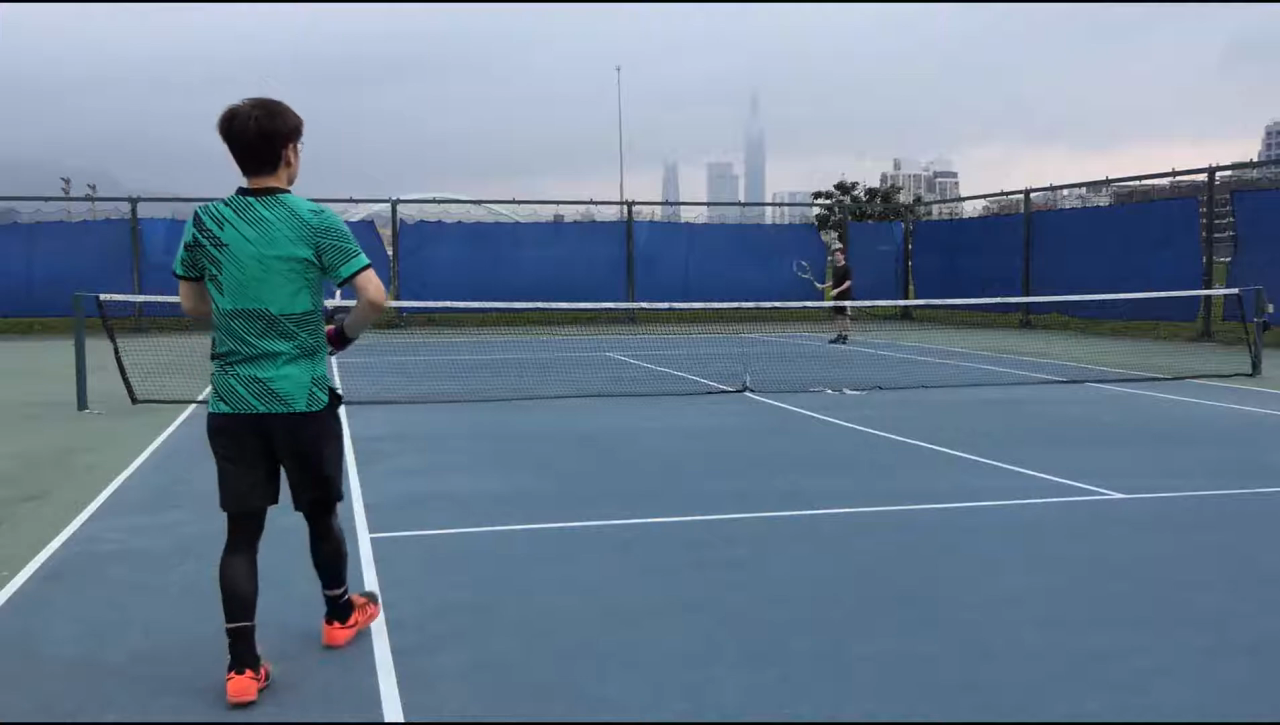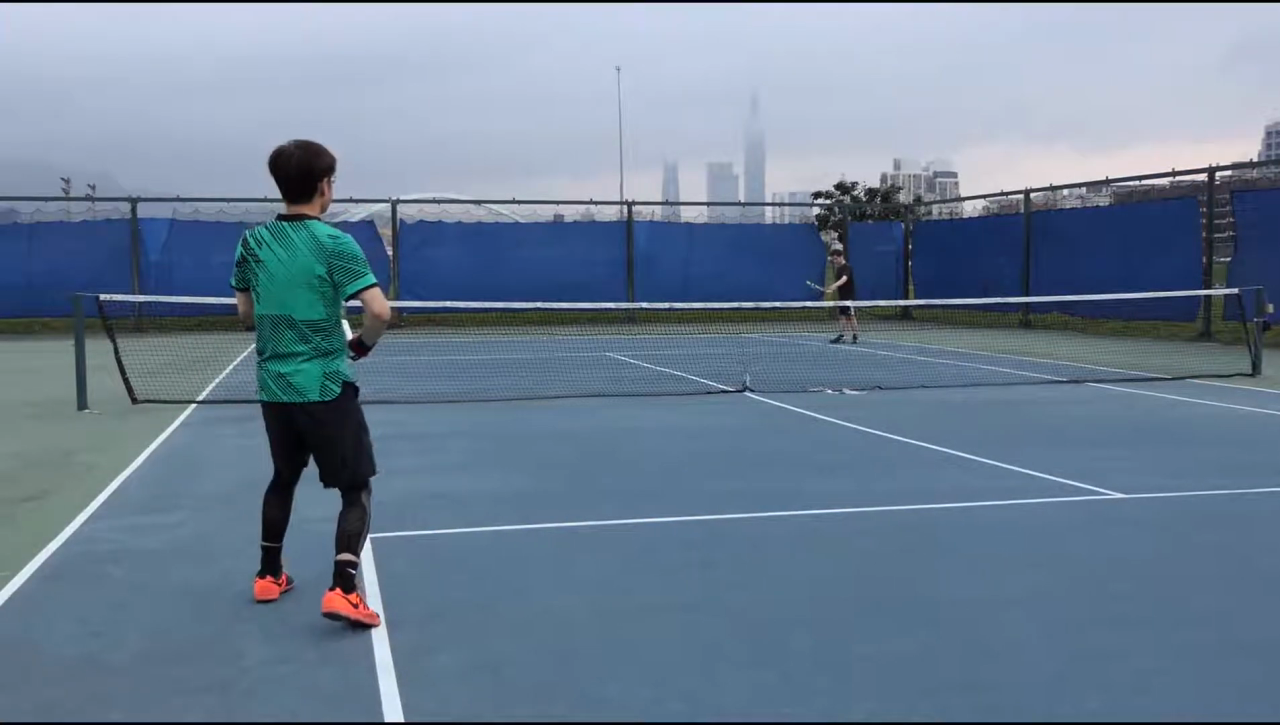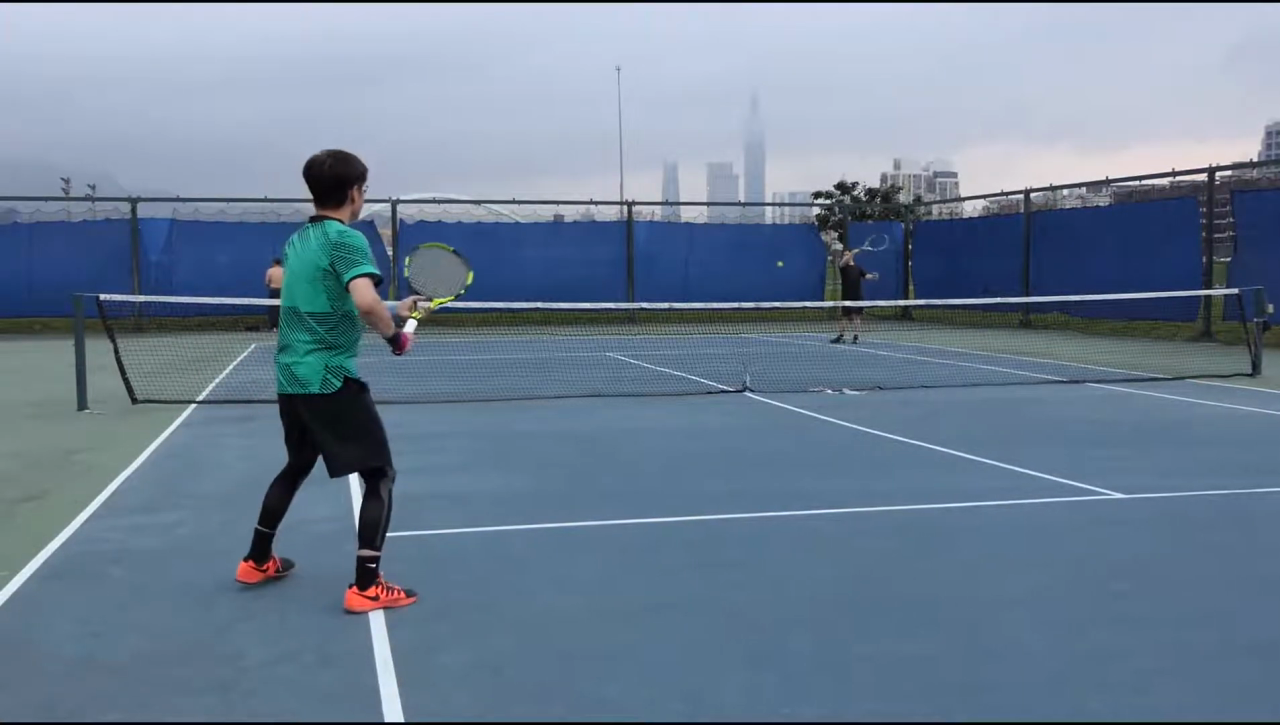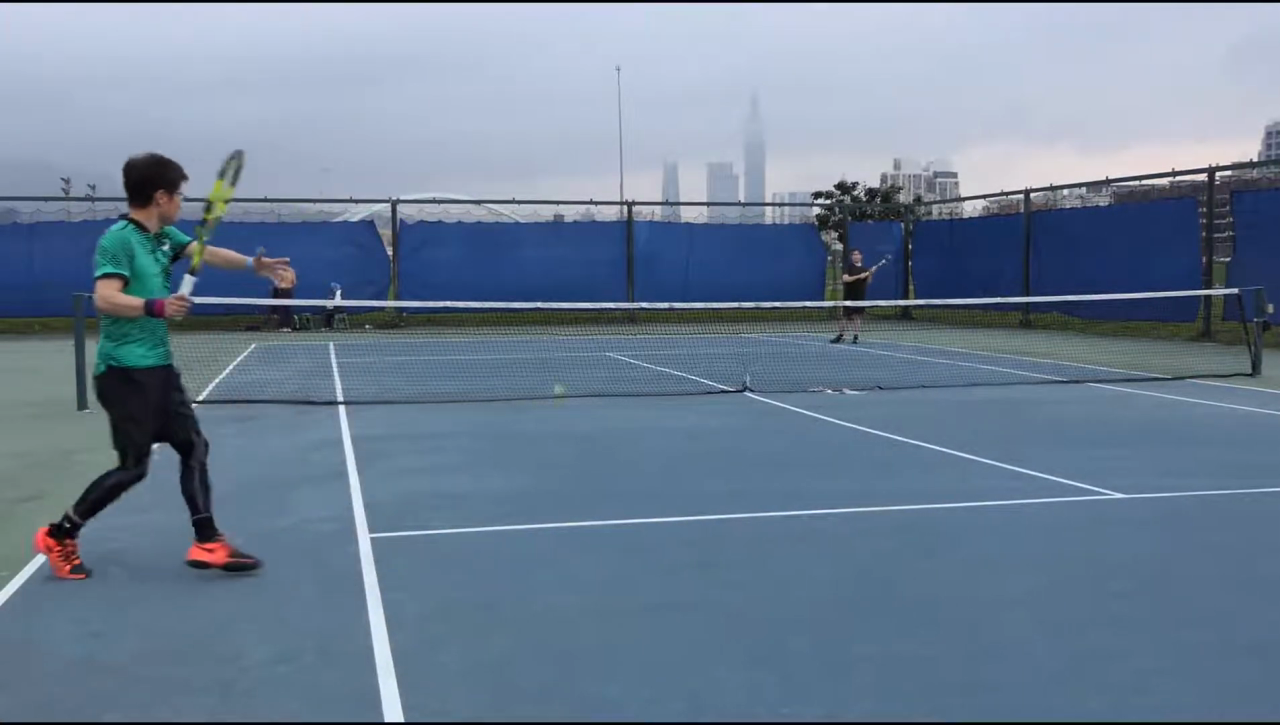
dt=0.7s
person 1, frame 1
left shoulder: (205, 222)
right shoulder: (317, 221)
left elbow: (192, 306)
right elbow: (374, 297)
right wrist: (342, 334)
left hip: (233, 400)
right hip: (303, 396)
left knee: (243, 528)
right knee: (322, 512)
left ankle: (241, 665)
right ankle: (340, 616)
person 1, frame 2
left shoulder: (252, 241)
right shoulder: (335, 243)
left elbow: (246, 313)
right elbow: (380, 311)
right wrist: (363, 343)
left hip: (274, 386)
right hip: (325, 387)
left knee: (284, 477)
right knee: (356, 490)
left ankle: (269, 575)
right ankle: (343, 589)
person 1, frame 3
left shoulder: (298, 241)
right shoulder: (346, 239)
right elbow: (363, 301)
left wrist: (394, 310)
right wrist: (395, 335)
left hip: (291, 379)
right hip: (331, 380)
left knee: (298, 465)
right knee: (380, 473)
left ankle: (257, 560)
right ankle: (366, 586)
person 1, frame 4
left shoulder: (165, 236)
right shoulder: (117, 239)
left elbow: (208, 254)
right elbow: (105, 300)
left wrist: (253, 263)
right wrist: (154, 307)
left hip: (156, 366)
right hip: (122, 369)
left knee: (195, 446)
right knee: (134, 465)
left ankle: (207, 542)
right ankle: (59, 535)
